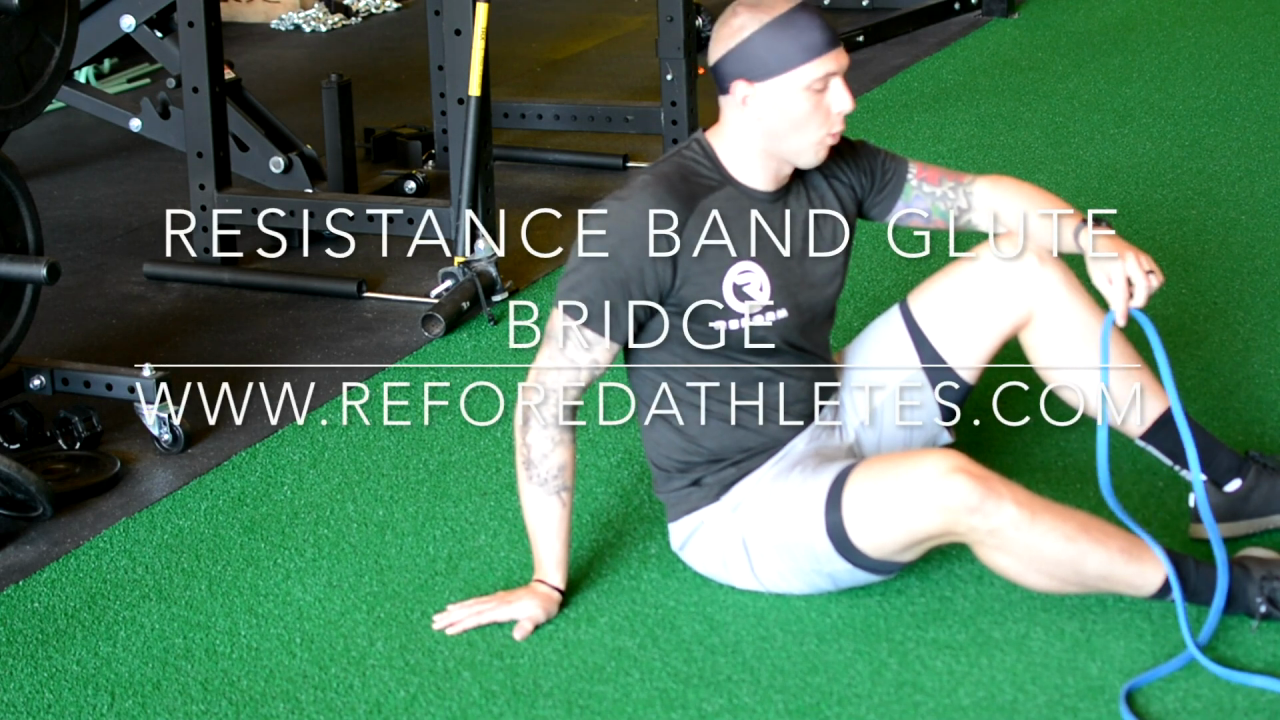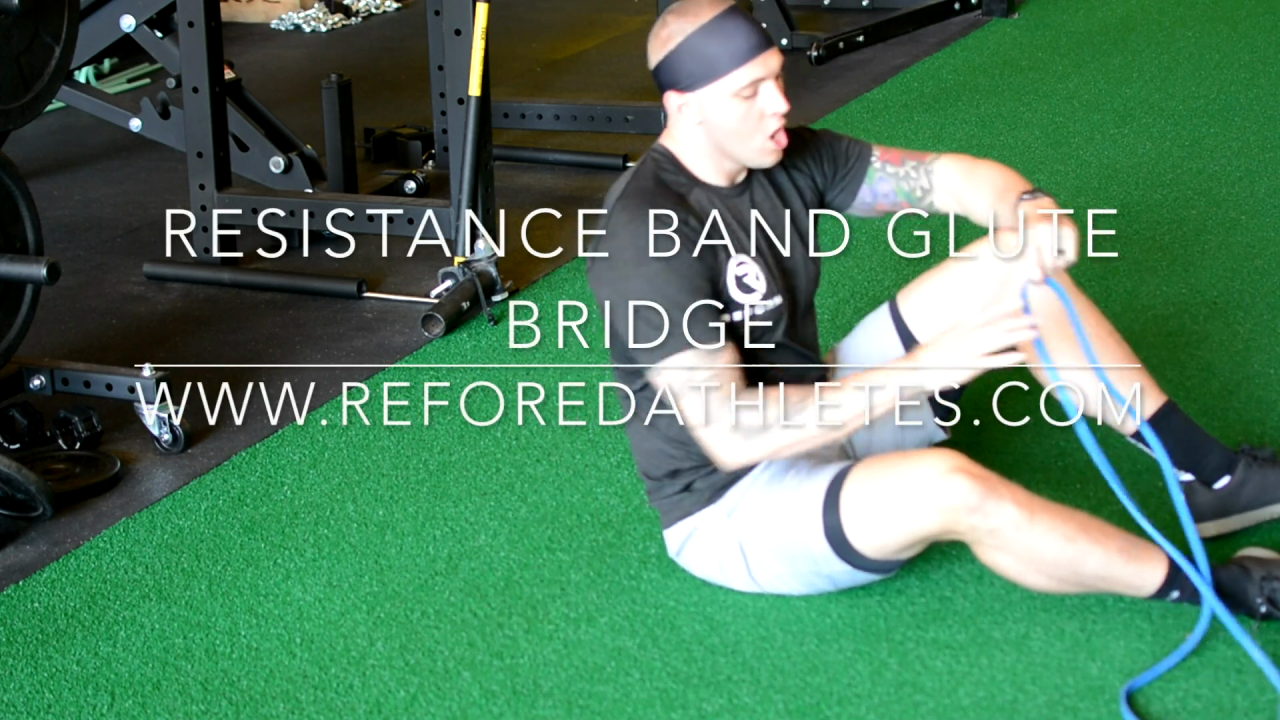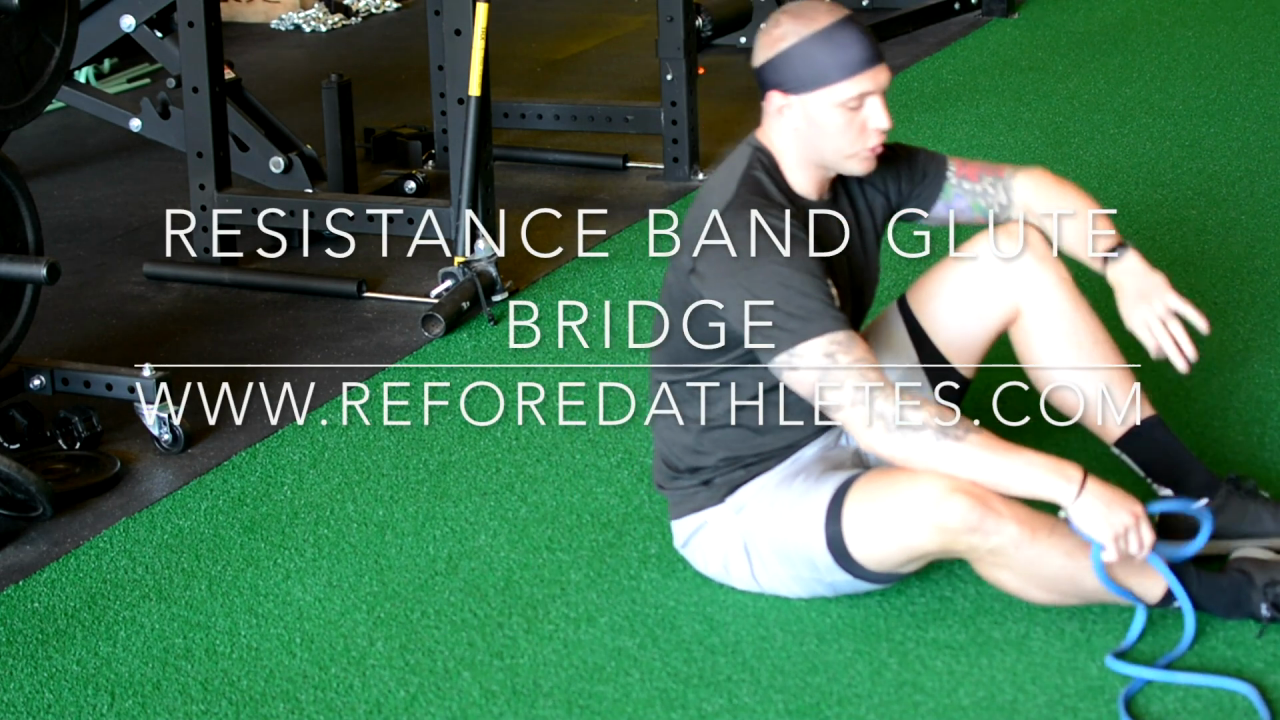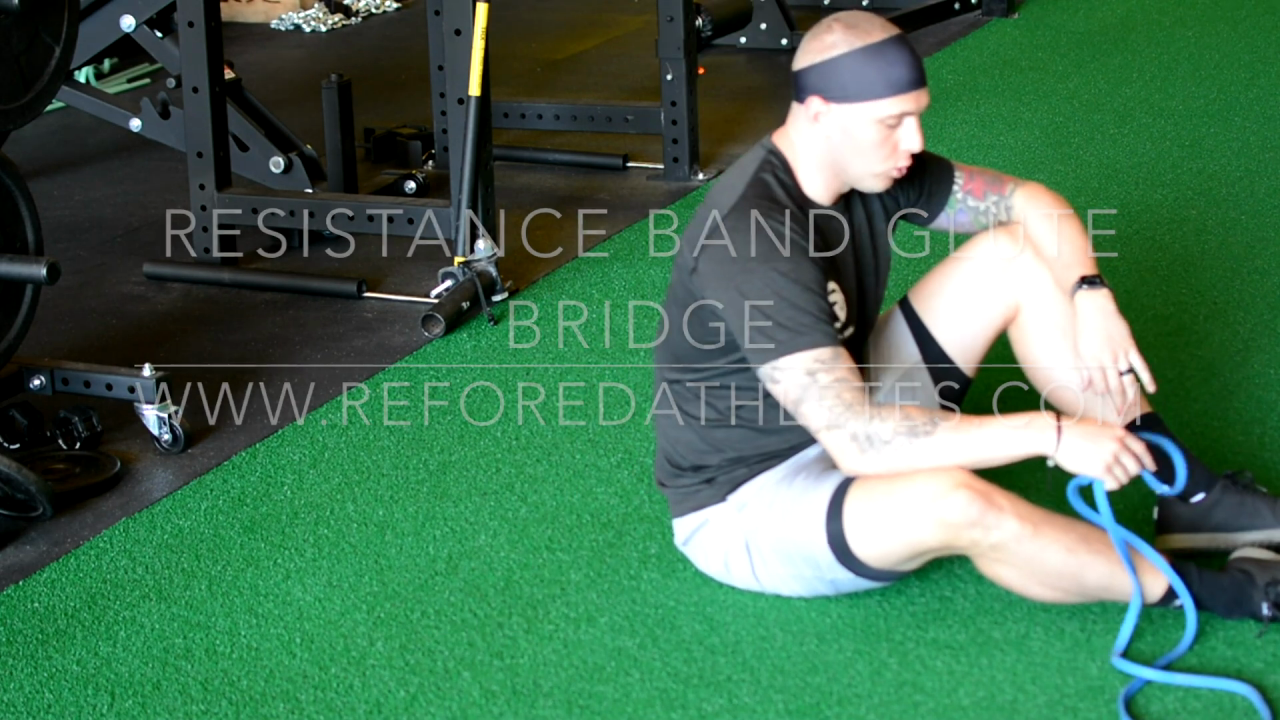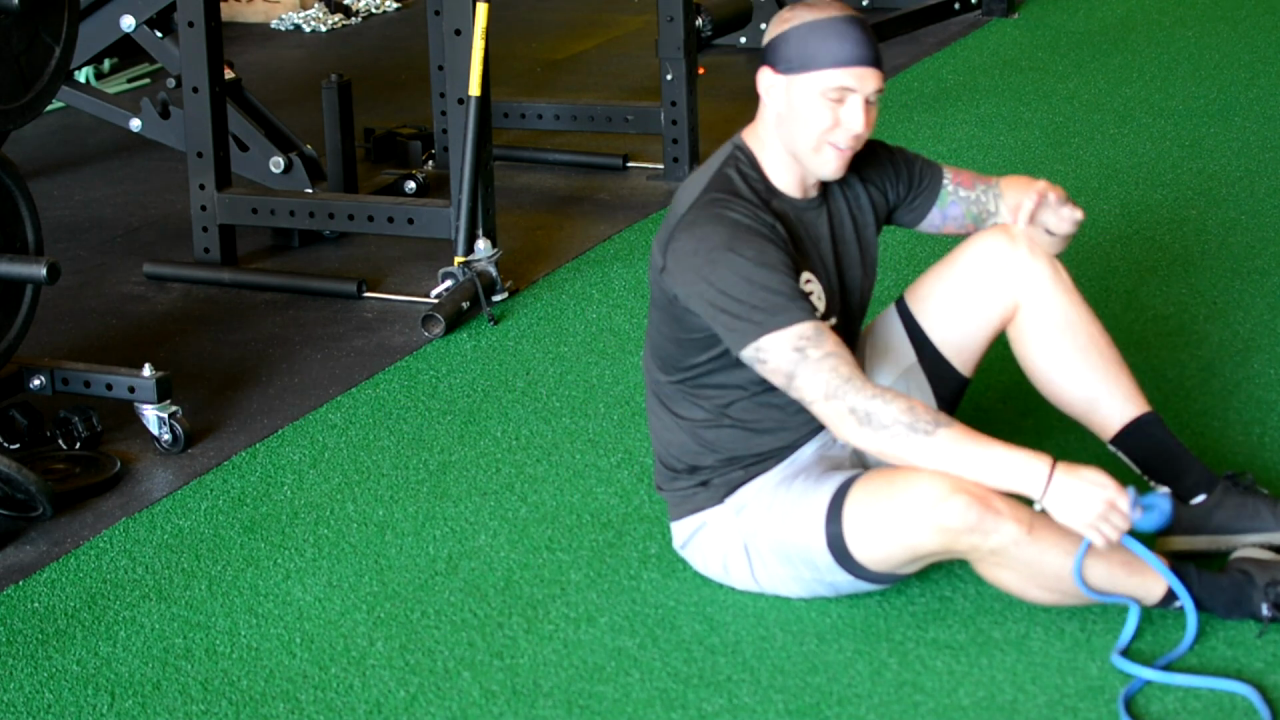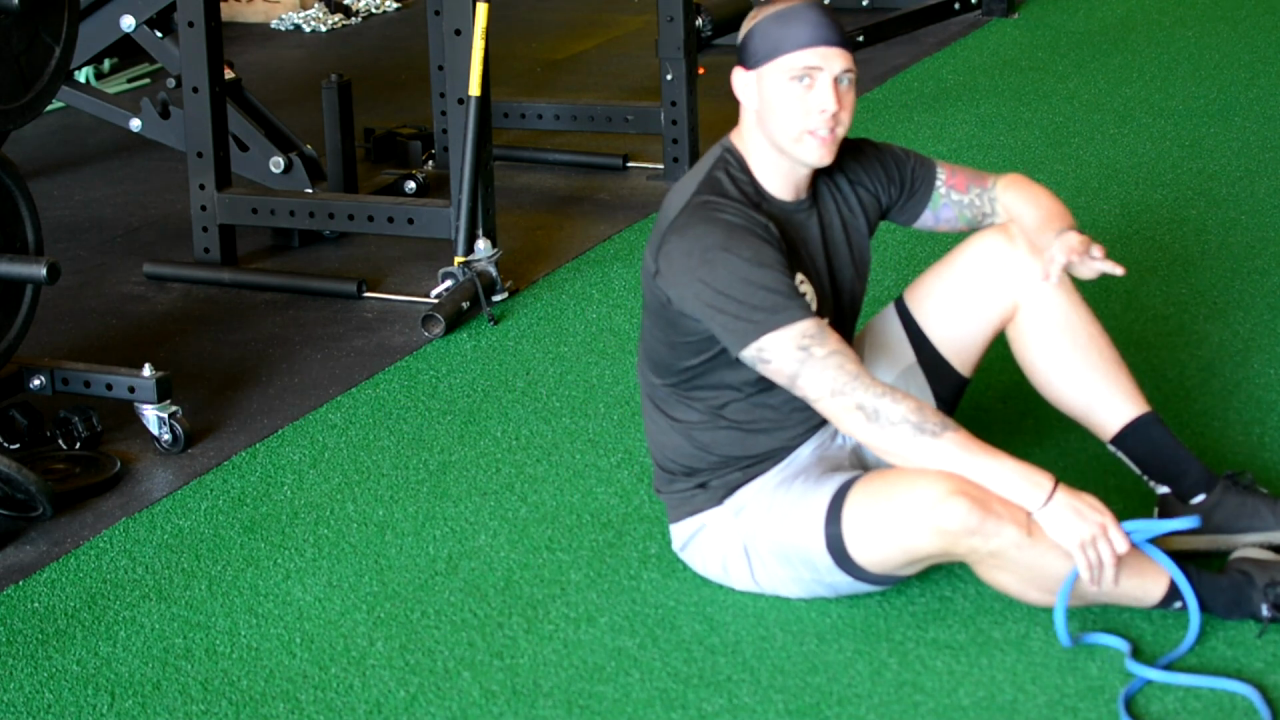
dt=0.5s
person 1, frame 1
left shoulder: (833, 166)
right shoulder: (649, 221)
left elbow: (983, 197)
right elbow: (547, 397)
left wrist: (1095, 238)
right wrist: (548, 582)
left hip: (833, 419)
right hip: (742, 510)
left knee: (1022, 265)
right knee: (952, 487)
right ankle: (1209, 585)
person 1, frame 2
left shoulder: (786, 156)
right shoulder: (648, 233)
left elbow: (952, 174)
right elbow: (730, 437)
left wrist: (1031, 207)
right wrist: (913, 372)
left hip: (817, 425)
right hip: (732, 512)
left knee: (1012, 267)
right knee: (950, 486)
left ankle: (1211, 479)
right ankle: (1206, 586)
person 1, frame 3
left shoulder: (854, 160)
right shoulder: (744, 236)
left elbow: (1031, 189)
right elbow: (880, 423)
left wrist: (1124, 265)
right wrist: (1073, 487)
left hip: (836, 422)
right hip: (747, 510)
left knee: (1016, 254)
right knee: (955, 506)
left ankle: (1188, 493)
right ankle: (1203, 591)
person 1, frame 4
left shoulder: (869, 163)
right shoulder: (750, 241)
left elbow: (1031, 201)
right elbow: (858, 442)
left wrist: (1091, 297)
right wrist: (1053, 433)
left hip: (839, 415)
right hip: (747, 507)
left knee: (1015, 254)
right knee: (957, 501)
left ankle: (1189, 496)
right ankle: (1203, 589)
person 1, frame 5
left shoulder: (853, 163)
right shoulder: (717, 235)
left elbow: (1007, 195)
right elbow: (852, 412)
left wrist: (1043, 217)
right wrist: (1047, 479)
left hip: (834, 418)
right hip: (746, 509)
left knee: (1010, 253)
right knee: (955, 506)
left ankle: (1191, 496)
right ankle: (1200, 590)
person 1, frame 6
left shoulder: (848, 167)
right shoulder: (710, 236)
left elbow: (1011, 194)
right elbow: (856, 406)
left wrist: (1063, 239)
right wrist: (1045, 496)
left hip: (838, 419)
right hip: (743, 510)
left knee: (1013, 252)
right knee: (954, 508)
left ankle: (1193, 496)
right ankle: (1202, 591)
